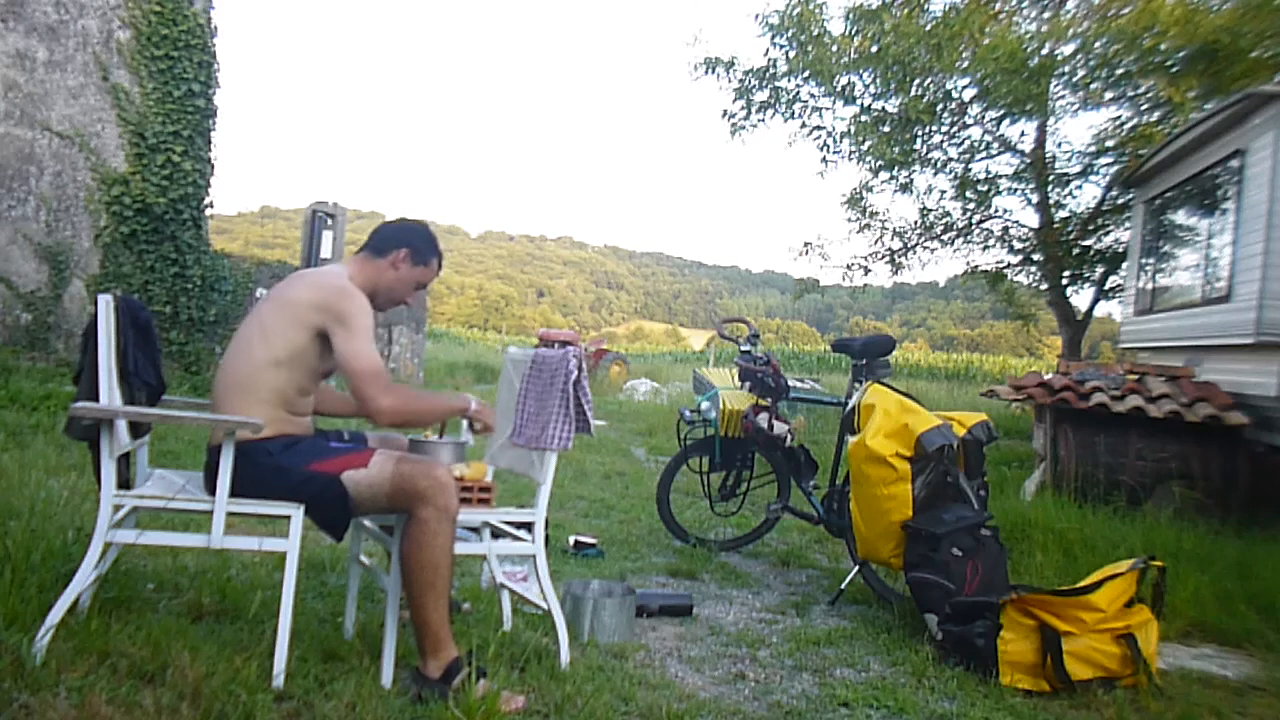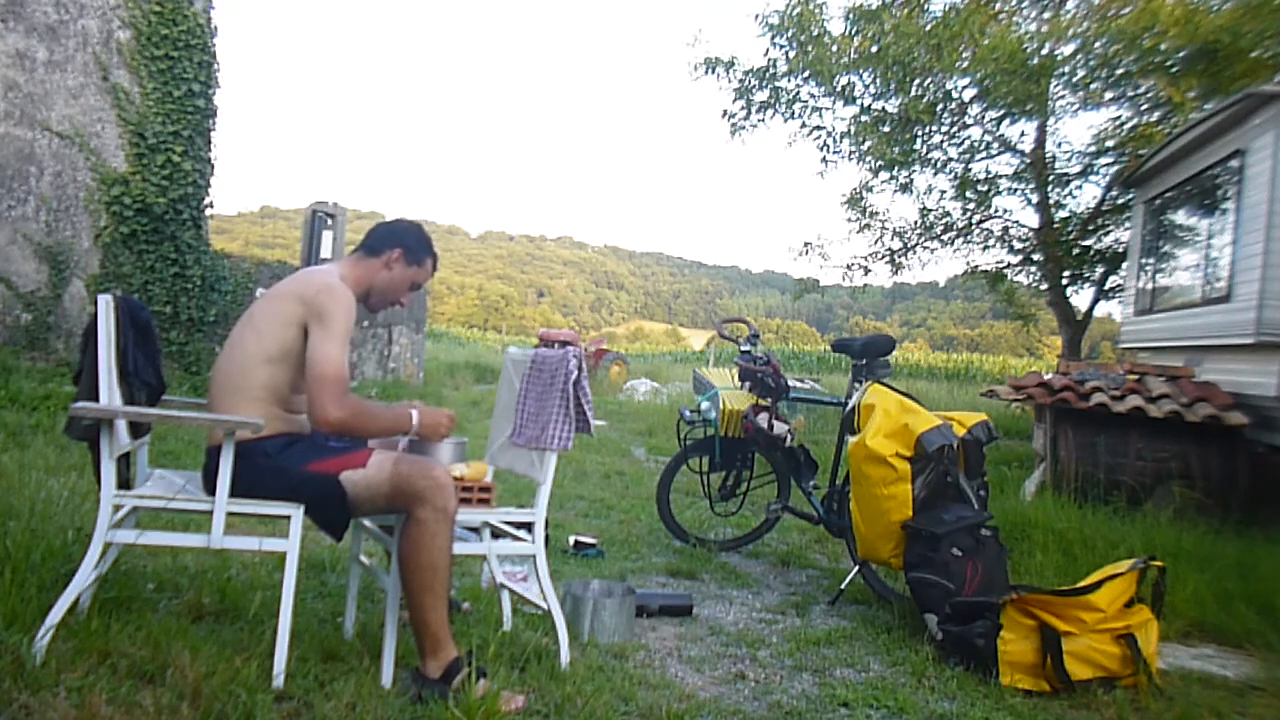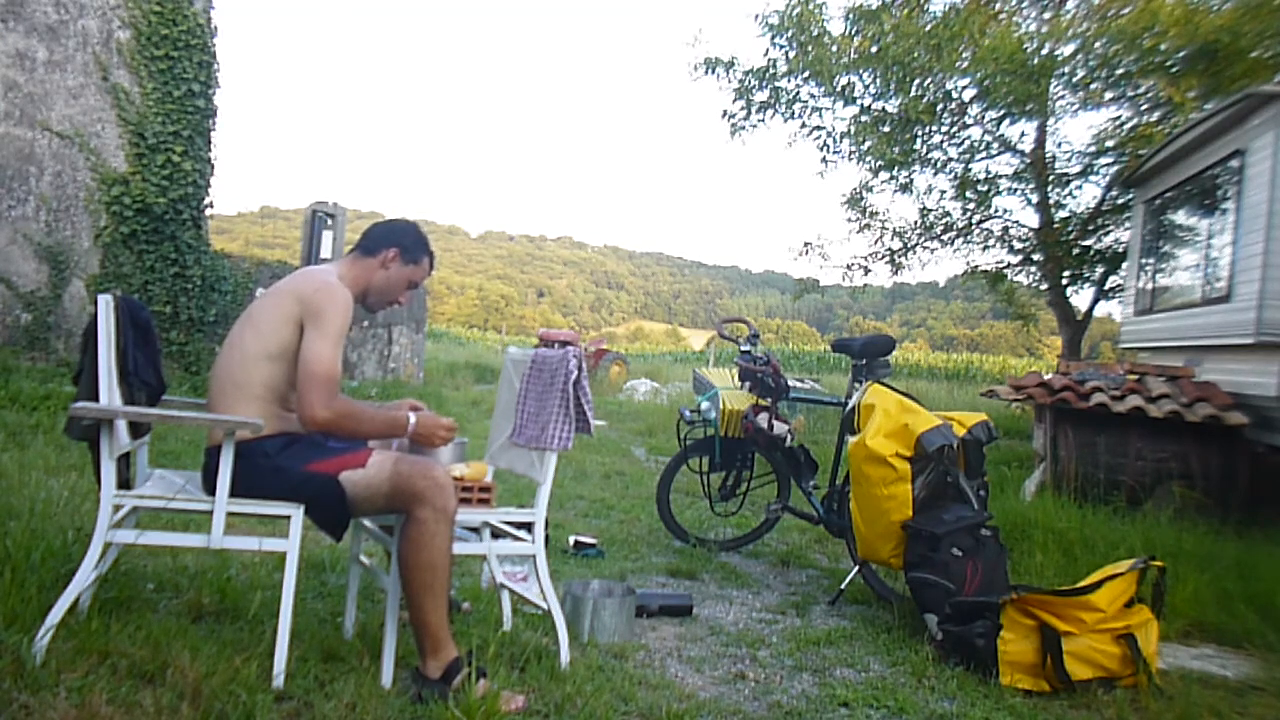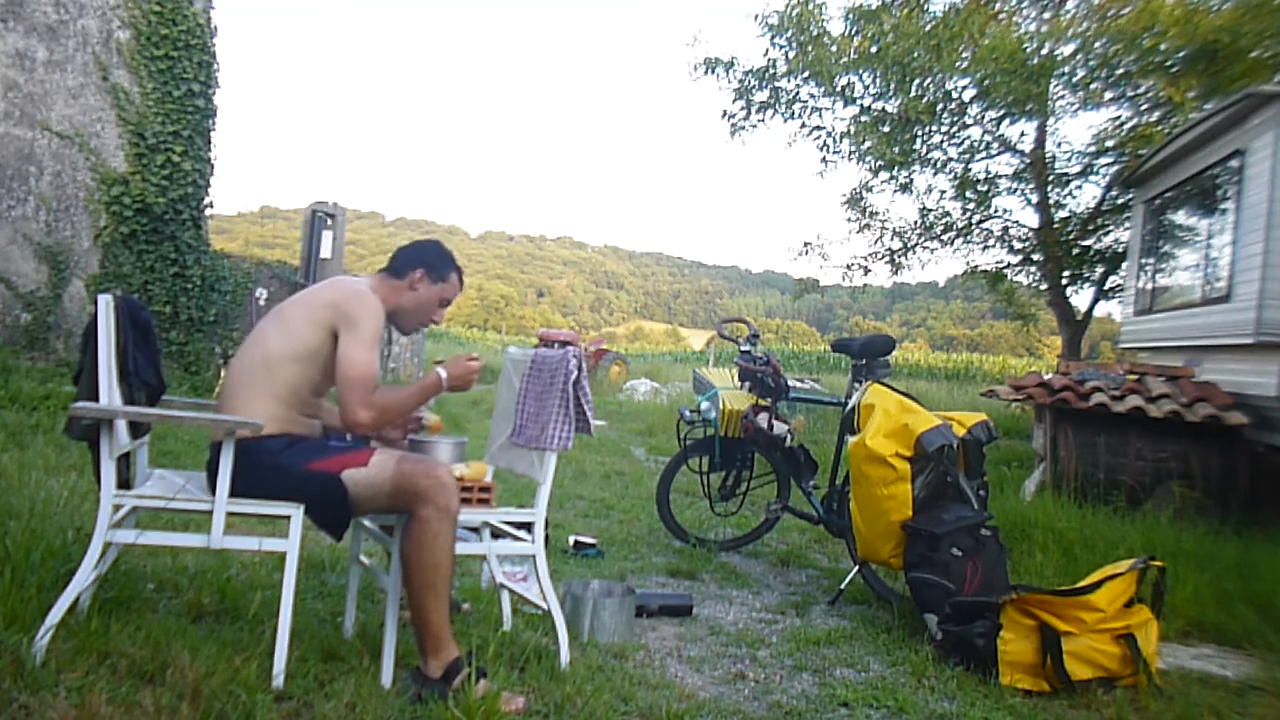
dt=1s
person 1, frame 1
left shoulder: (317, 284)
right shoulder: (342, 296)
right elbow: (387, 405)
left wrist: (369, 407)
right wrist: (464, 404)
left hip: (264, 447)
right hip: (261, 458)
left knee: (404, 450)
right knee: (432, 484)
left ankle: (426, 594)
right ankle: (439, 669)
person 1, frame 2
left shoulder: (316, 284)
right shoulder: (332, 293)
right elbow: (330, 414)
left wrist: (395, 414)
right wrist: (412, 420)
left hip: (261, 448)
right hip: (259, 456)
left knee: (403, 460)
right knee: (430, 484)
left ankle: (426, 595)
right ankle: (439, 669)
person 1, frame 3
left shoulder: (312, 285)
right shoulder: (330, 292)
right elbow: (318, 412)
left wrist: (387, 415)
right wrist: (407, 425)
left hip: (256, 450)
right hip: (259, 457)
left knee: (395, 457)
right knee: (430, 485)
left ankle: (426, 594)
right ankle: (439, 669)
person 1, frame 4
left shoulder: (344, 296)
right shoulder: (363, 302)
right elbow: (359, 413)
left wrist: (379, 429)
right wrist: (440, 378)
left hip: (259, 450)
right hip: (263, 456)
left knee: (411, 468)
right knee: (433, 484)
left ankle: (427, 598)
right ankle: (440, 669)
